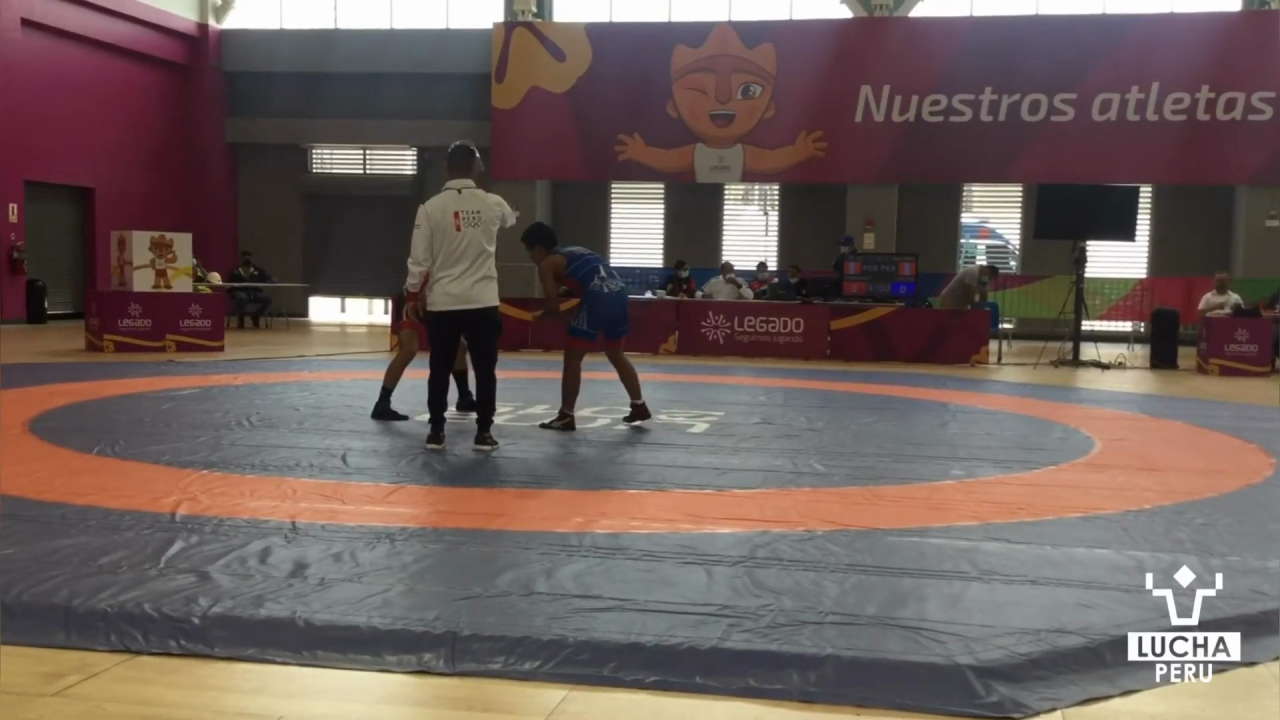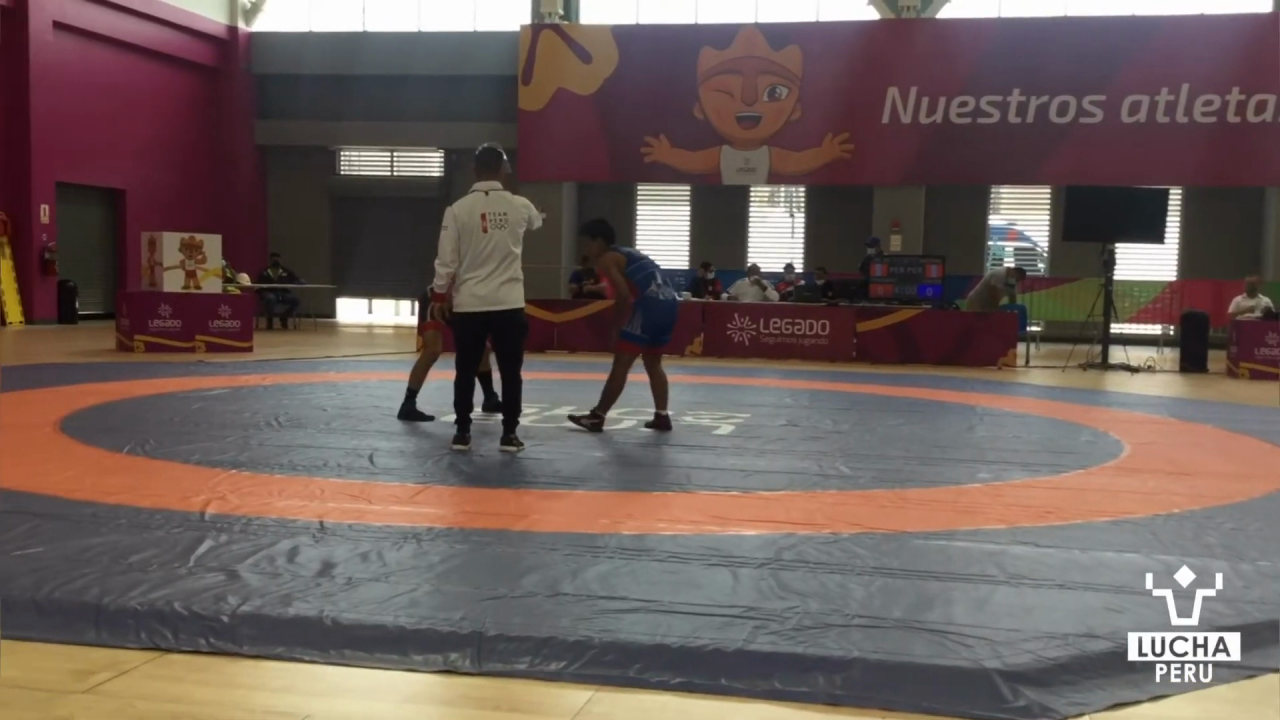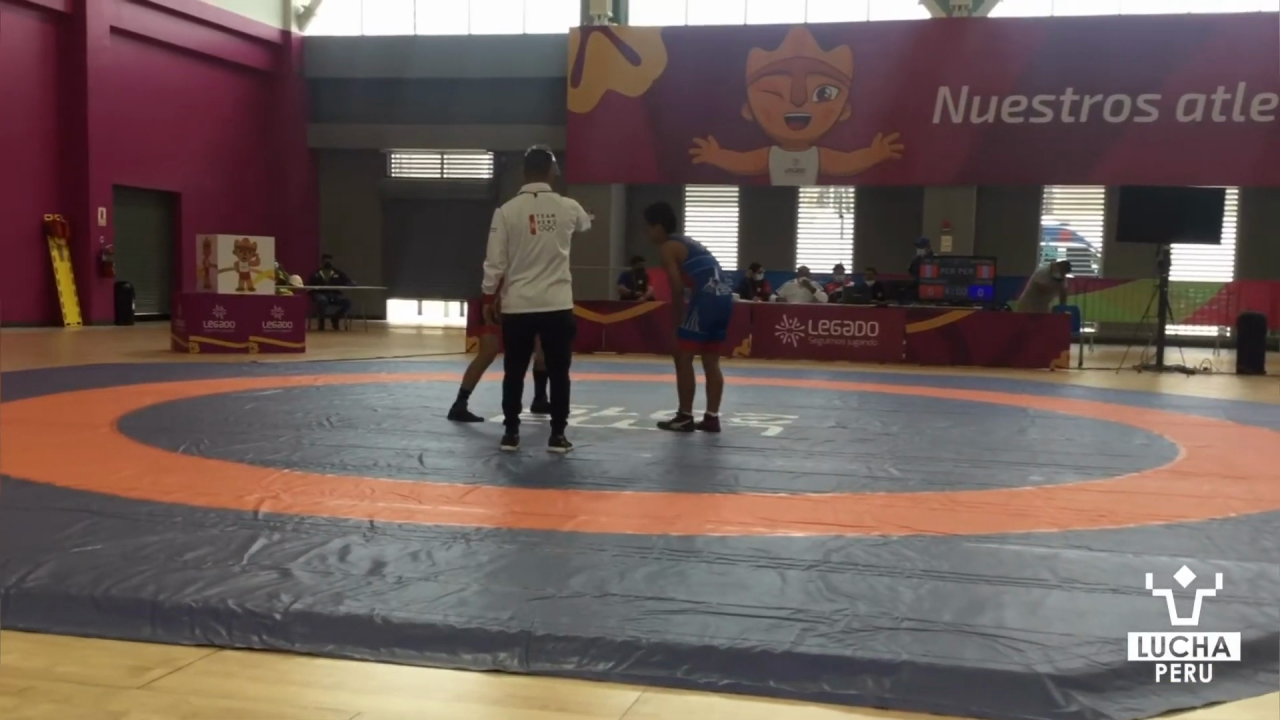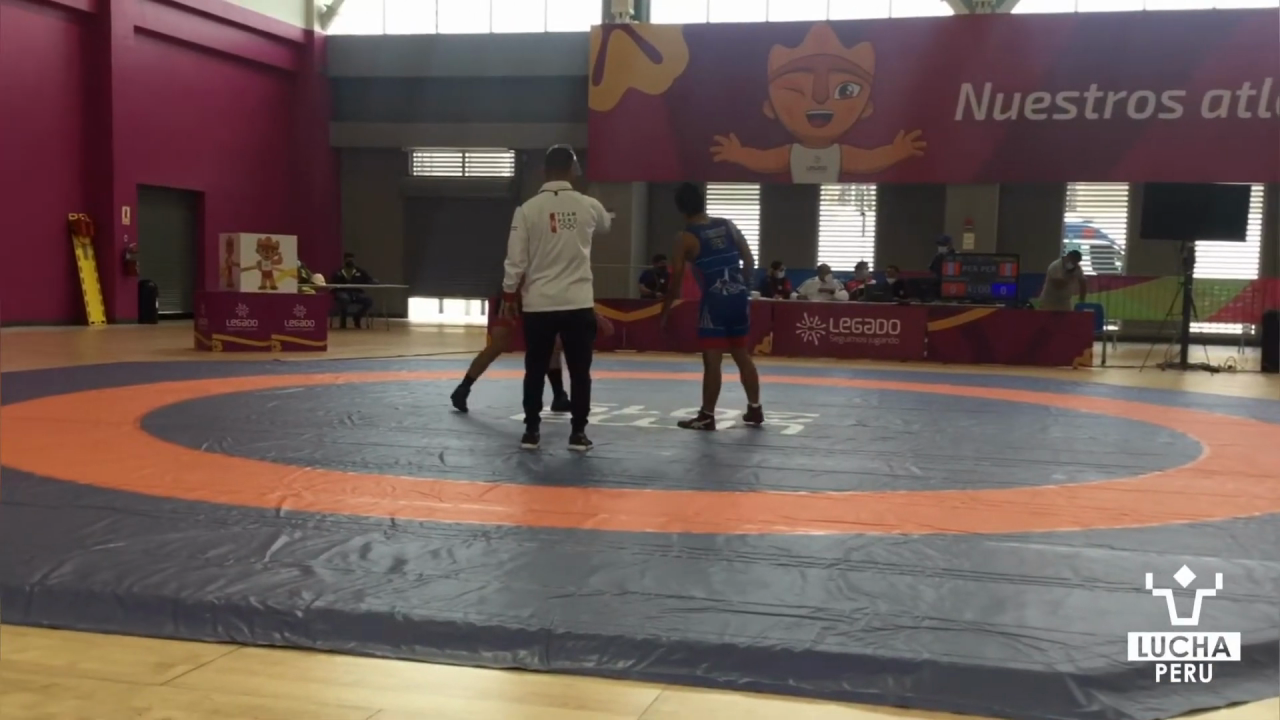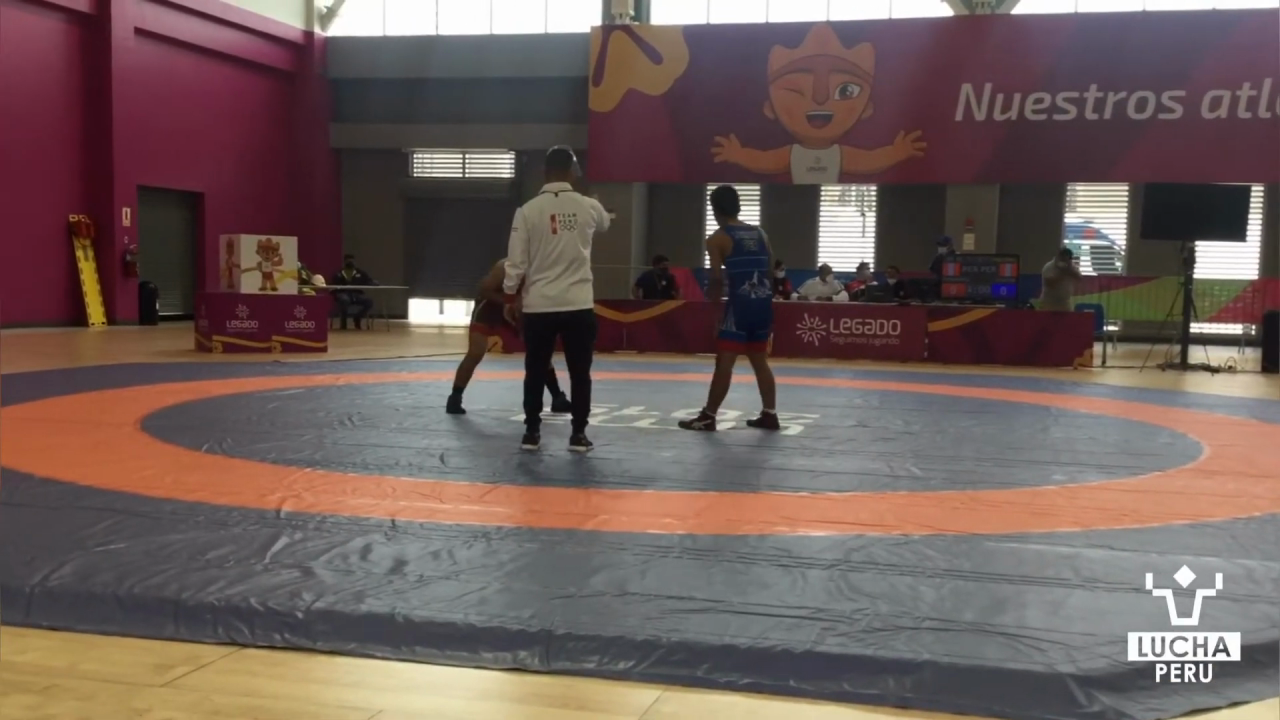
dt=0.5s
person 1, frame 1
left shoulder: (431, 207)
right shoulder: (493, 204)
left elbow: (419, 258)
right elbow: (511, 219)
left wrist: (413, 295)
left hip: (442, 303)
right hip: (483, 302)
left knee: (440, 370)
right knee: (485, 370)
left ankle: (436, 432)
right ankle: (484, 433)
person 1, frame 2
left shoulder: (458, 209)
right shoulder: (521, 206)
left elbow: (446, 260)
right elbow: (536, 221)
left wrist: (439, 296)
left hip: (468, 304)
right hip: (509, 303)
left knee: (466, 371)
right knee: (511, 372)
left ankle: (463, 433)
right ankle: (510, 434)
person 1, frame 3
left shoulder: (507, 211)
right shoulder: (568, 208)
left elbow: (495, 261)
right elbow: (584, 224)
left wrist: (489, 298)
left hip: (517, 306)
right hip: (557, 305)
left knee: (514, 372)
right knee: (558, 372)
left ankle: (511, 433)
right ankle: (557, 435)
person 1, frame 4
left shoulder: (528, 209)
right shoulder: (589, 206)
left elbow: (516, 259)
right elbow: (605, 225)
left wrist: (509, 296)
left hip: (538, 304)
right hip: (578, 303)
left knee: (535, 370)
right knee: (579, 371)
left ankle: (532, 431)
right ankle: (578, 433)
person 1, frame 5
left shoulder: (528, 210)
right shoulder: (589, 207)
left elbow: (516, 260)
right elbow: (604, 223)
left wrist: (510, 297)
left hip: (538, 305)
right hip: (578, 304)
left knee: (535, 371)
right knee: (579, 372)
left ankle: (531, 433)
right ankle: (578, 434)
person 2, frame 1
left shoulder: (547, 264)
right shoulder: (576, 252)
left elbow: (554, 307)
left wrist: (541, 316)
left hip: (598, 299)
right hip: (619, 295)
left knee: (572, 358)
right knee: (616, 355)
left ankle: (566, 417)
right ankle: (639, 406)
person 2, frame 2
left shoulder: (606, 259)
right shoulder: (628, 254)
left elbow: (624, 294)
left wrist: (622, 321)
left hip: (650, 304)
right hip: (669, 303)
left knee: (622, 362)
right knee: (653, 363)
left ankle: (597, 416)
right ankle: (662, 417)
person 2, frame 3
left shoulder: (667, 247)
right shoulder: (688, 243)
left elbow: (677, 287)
left wrist: (677, 316)
right wrist: (683, 310)
left hip: (706, 300)
right hip: (724, 299)
left knee: (683, 359)
right knee: (711, 361)
left ankle: (685, 417)
right ankle: (712, 417)
person 2, frame 4
left shoulder: (686, 238)
right shoulder: (729, 226)
left elbow: (677, 279)
right elbow: (749, 261)
left wrist: (665, 310)
left hip: (714, 300)
right hip: (738, 297)
left knee: (712, 360)
right knee: (742, 355)
left ankle: (707, 416)
right ankle: (755, 408)
person 2, frame 5
left shoulder: (717, 238)
right shoulder: (759, 233)
left elbow: (716, 277)
right elbow: (769, 270)
left wrist: (715, 301)
left hip: (740, 303)
right hip: (764, 301)
left knee: (725, 362)
right knee: (760, 360)
left ankle: (708, 417)
right ankle: (769, 415)
person 3, frame 1
left shoulder: (745, 154)
right shoulder: (693, 153)
left elbow: (772, 161)
right elbow: (666, 160)
left wrist: (798, 153)
right wrist: (642, 153)
person 3, frame 2
left shoulder: (771, 156)
right shoulder: (719, 155)
left elbow: (798, 163)
right elbow: (692, 162)
left wrist: (825, 155)
right wrist: (668, 156)
person 3, frame 3
left shoulder: (820, 156)
right shoulder: (768, 155)
left elbow: (848, 163)
right elbow: (740, 163)
left wrist: (875, 155)
right wrist: (716, 156)
person 3, frame 4
left shoulder: (842, 154)
right shoulder: (789, 153)
left elbow: (869, 161)
right elbow: (762, 161)
left wrist: (896, 152)
right wrist: (738, 155)
person 3, frame 5
left shoulder: (842, 154)
right shoulder: (790, 154)
left elbow: (870, 161)
right elbow: (762, 161)
left wrist: (897, 153)
right wrist: (738, 155)
